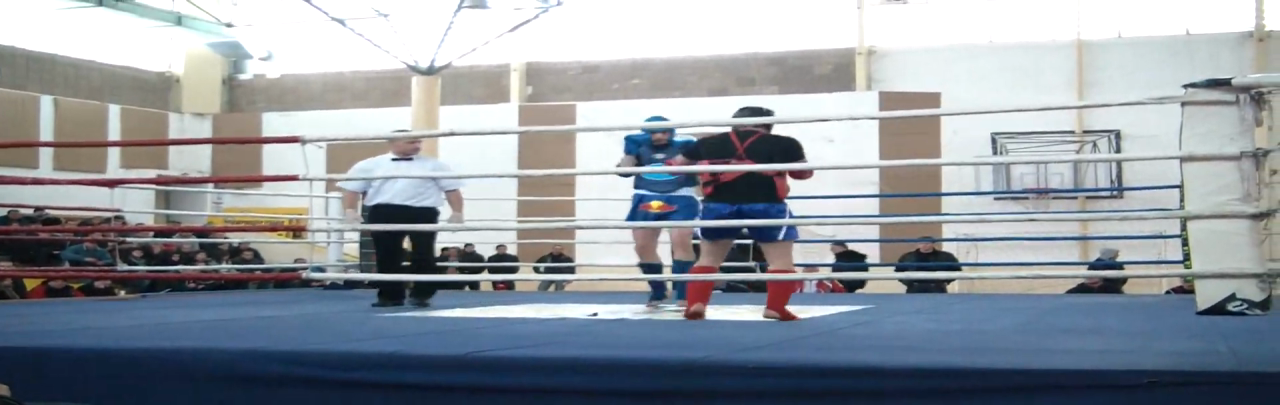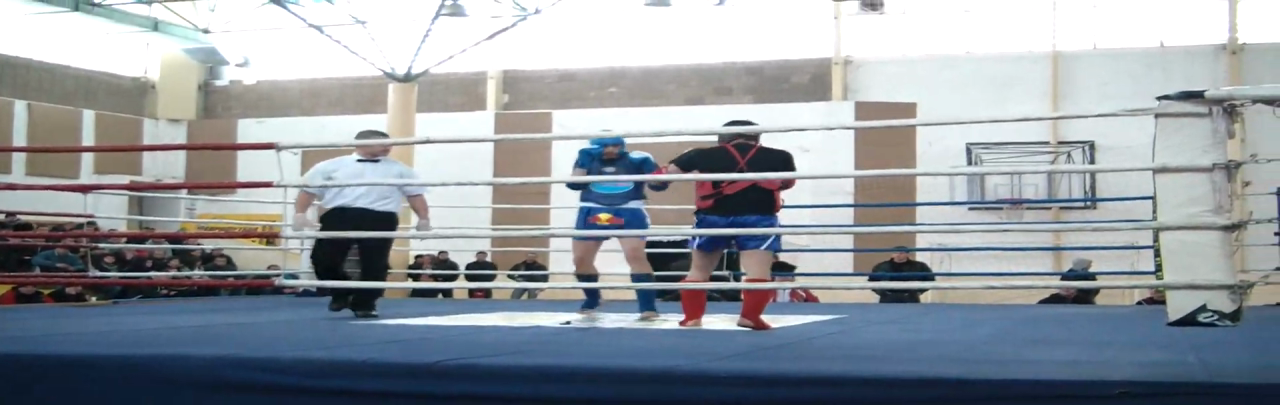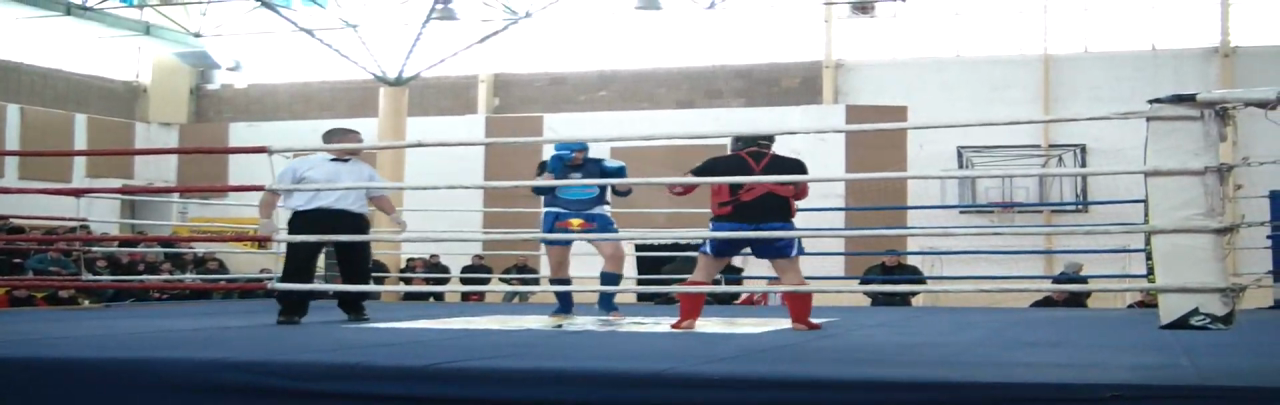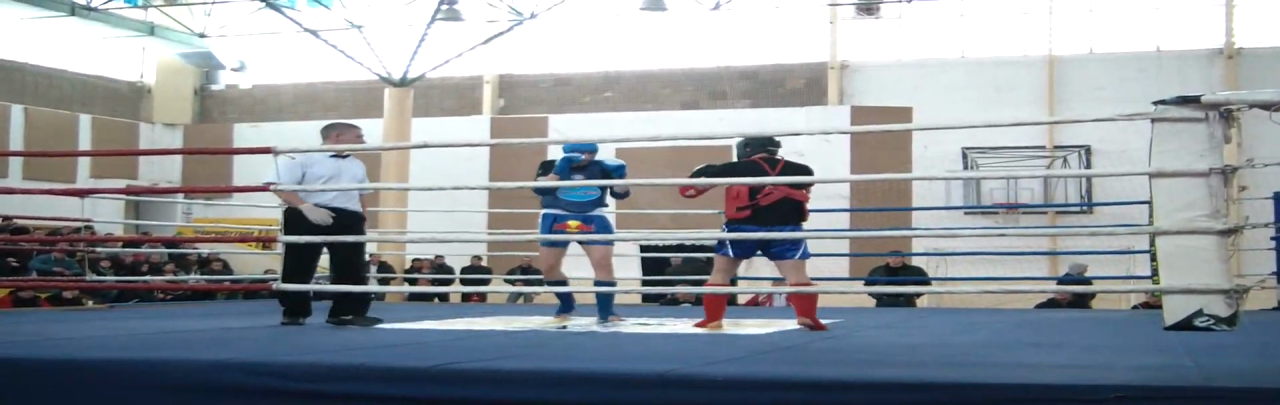
dt=0.4s
person 1, frame 1
left shoulder: (708, 143)
right shoulder: (785, 144)
left elbow: (675, 166)
right elbow: (803, 173)
left hip: (718, 206)
right hip: (765, 206)
left knee: (709, 260)
right knee: (781, 262)
left ankle: (696, 304)
right ankle: (776, 308)
person 1, frame 2
left shoulder: (704, 155)
right shoulder: (779, 157)
right elbow: (787, 183)
left hip: (712, 218)
right hip: (758, 218)
left knee: (699, 271)
right knee: (756, 272)
left ankle: (692, 317)
right ankle: (750, 316)
person 1, frame 3
left shoulder: (719, 163)
right shoulder: (792, 165)
left elbow: (677, 187)
right elbow: (801, 193)
left wrist: (697, 175)
left hip: (729, 224)
right hip: (775, 224)
left knee: (703, 274)
right knee: (791, 275)
left ankle: (687, 318)
right ankle: (800, 320)
person 1, frame 4
left shoulder: (734, 169)
right shoulder: (800, 170)
left elbow: (688, 189)
right elbow: (804, 191)
left wrist: (702, 174)
left hip: (743, 227)
right hip: (786, 228)
left knee: (720, 274)
right knee: (798, 277)
left ankle: (712, 319)
right ankle: (806, 316)
person 2, frame 1
left shoulder: (434, 165)
right shoulder: (369, 165)
left elbow: (451, 189)
right elbow: (351, 190)
left wrist: (457, 213)
right wrist: (350, 211)
left hip: (422, 213)
right hip: (384, 214)
left knee: (422, 253)
right knee: (387, 257)
left ankle: (421, 294)
right ankle: (390, 295)
person 2, frame 2
left shoulder: (398, 169)
right shoulder: (331, 166)
left elbow: (414, 194)
right elbow: (308, 190)
left wrist: (423, 219)
right wrist: (300, 214)
left hip: (379, 219)
right hip: (340, 216)
left knee: (374, 264)
right knee: (323, 258)
left ankle: (365, 304)
right ankle: (343, 295)
person 2, frame 3
left shoulder: (364, 169)
right shoulder: (300, 164)
left elbow: (377, 195)
right elbow: (273, 192)
left wrist: (394, 214)
right wrist: (265, 219)
left hip: (352, 220)
right hip: (310, 218)
left knee: (358, 265)
right knee: (299, 266)
left ankle: (353, 306)
right ankle: (291, 311)
person 2, frame 4
left shoulder: (357, 165)
right shoulder: (300, 158)
left elbow: (363, 194)
right elbow: (279, 186)
left wrist: (361, 219)
right wrist: (306, 207)
left hip: (348, 219)
right hip: (305, 217)
left knee: (351, 267)
right knee: (299, 267)
left ankle: (347, 312)
right ankle: (294, 312)
person 3, frame 1
left shoulder: (685, 146)
right shoulder: (639, 149)
right elbow: (624, 171)
right wrist: (629, 150)
left hip: (681, 200)
right hip: (646, 201)
left knee: (681, 242)
right knee: (643, 248)
left ankle: (682, 292)
right ankle: (659, 290)
person 3, frame 2
left shoulder: (634, 161)
right shoulder: (587, 162)
left elbow: (659, 185)
right elbow: (574, 184)
left wrist: (650, 167)
right wrist: (583, 163)
left hip: (629, 213)
right hip: (592, 214)
left knee: (635, 255)
right knee: (580, 259)
left ankle: (647, 305)
right ankle: (593, 298)
person 3, frame 3
left shoulder: (599, 166)
right shoulder: (547, 166)
left elbow: (623, 191)
right elbow: (539, 189)
left wrist: (620, 175)
right wrist: (553, 169)
left hip: (595, 218)
right hip: (558, 218)
left knee: (615, 255)
right knee: (558, 265)
left ankle: (606, 302)
right ankle: (565, 306)
person 3, frame 4
left shoulder: (602, 168)
right shoulder: (549, 166)
left elbow: (620, 193)
right elbow: (540, 189)
left wrist: (620, 176)
right wrist: (559, 170)
left hip: (593, 220)
right hip: (556, 219)
left knee: (603, 263)
right knee: (549, 268)
left ankle: (606, 311)
right ankle: (567, 304)
